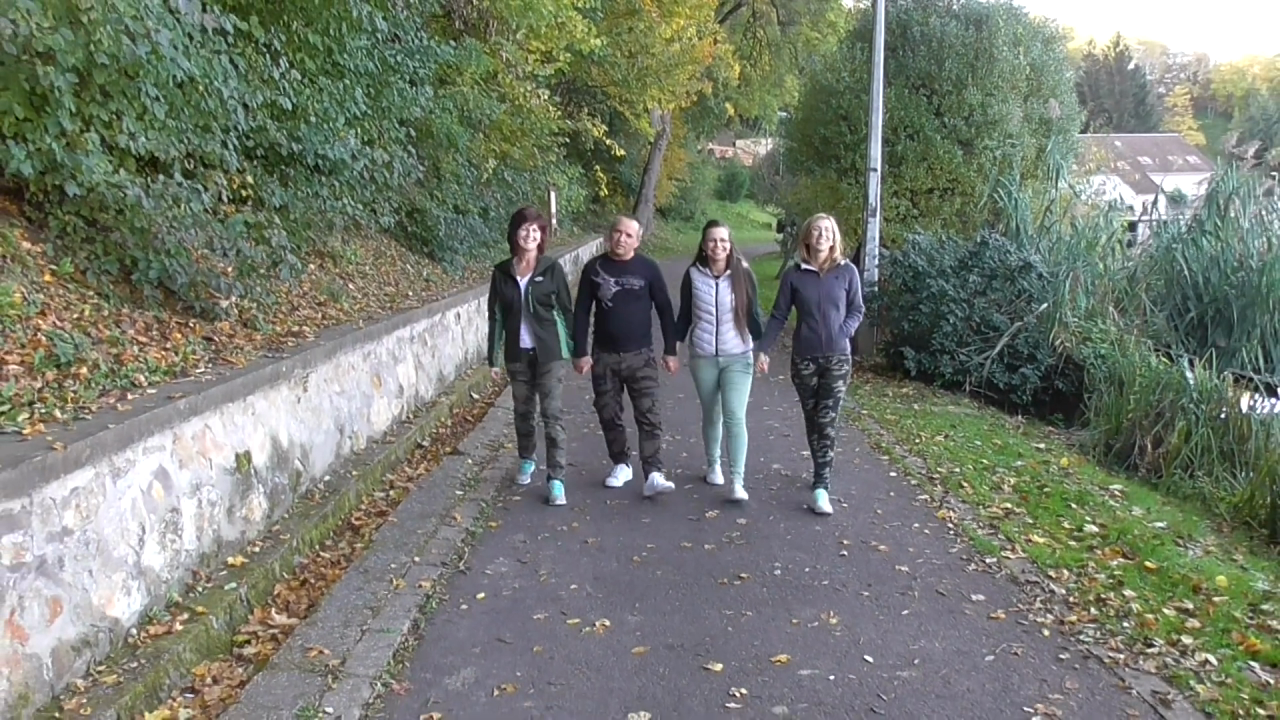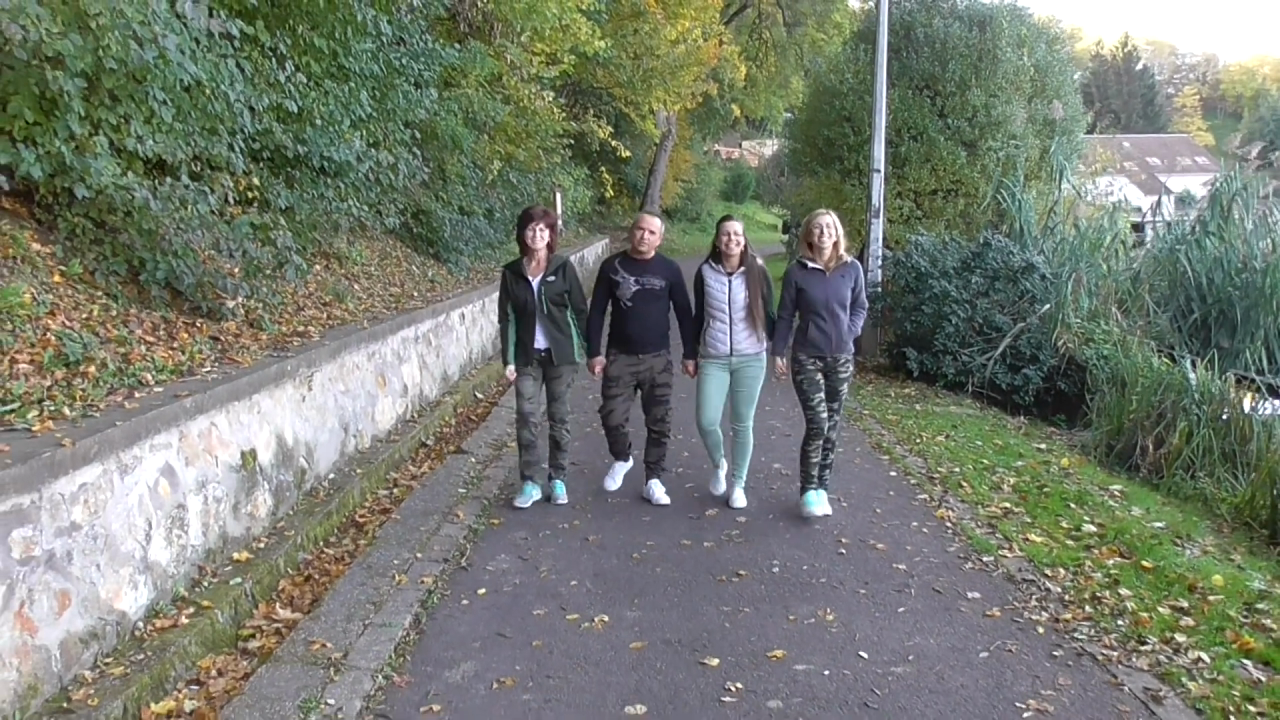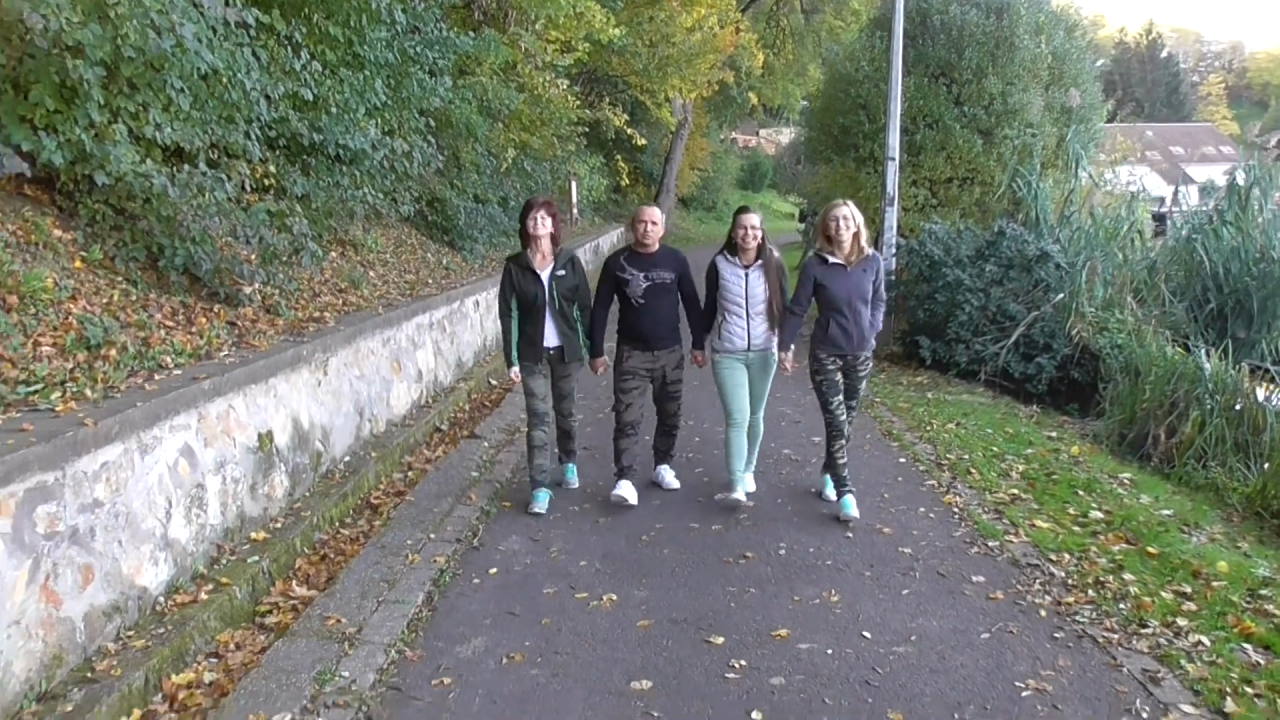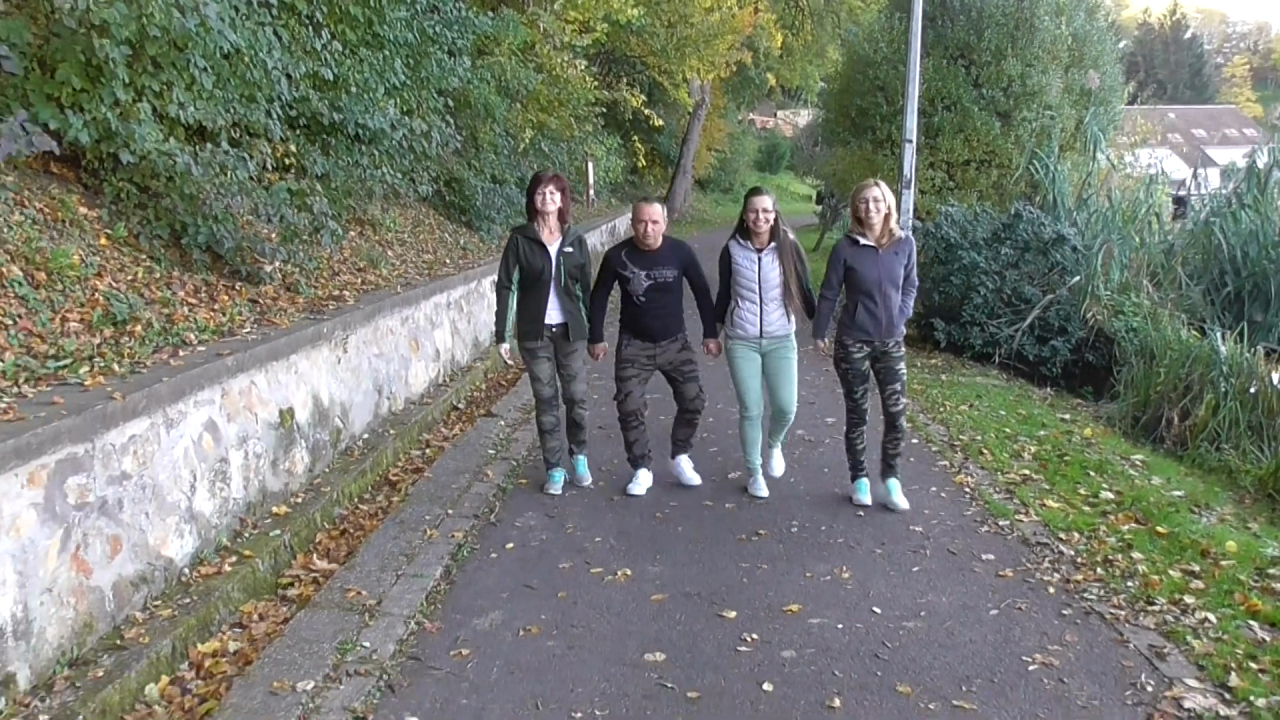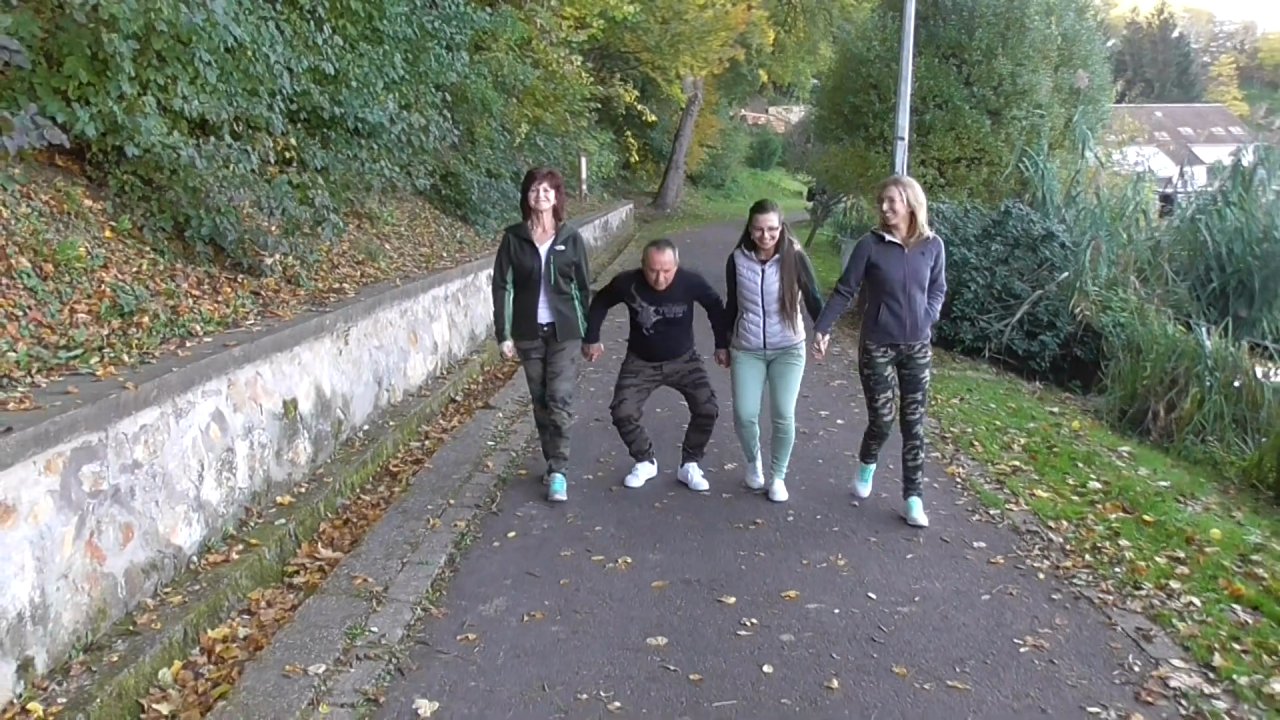
dt=0.4s
person 1, frame 1
left shoulder: (847, 271)
right shoulder: (793, 274)
left elbow: (857, 310)
right elbow: (779, 315)
left wrist: (842, 333)
right wrist: (763, 350)
left hip: (837, 357)
right hip: (803, 357)
left knee: (827, 423)
right knee: (812, 419)
left ankle: (820, 489)
right ankle: (821, 471)
person 1, frame 2
left shoulder: (851, 269)
right shoulder: (796, 272)
left elbow: (860, 308)
right elbow: (785, 316)
left wrist: (848, 333)
right wrist: (778, 352)
left hip: (841, 357)
right hip: (806, 357)
left knee: (831, 427)
right knee: (817, 424)
left ankle: (821, 488)
right ankle: (808, 490)
person 1, frame 3
left shoulder: (872, 261)
right shoulder: (814, 266)
left elbow: (879, 301)
right elbow: (797, 309)
left wrist: (871, 330)
right wrist: (785, 346)
left hip: (861, 355)
right hip: (825, 355)
left knee: (845, 423)
right knee: (837, 425)
left ankle: (829, 473)
right ankle: (845, 493)
person 1, frame 4
left shoulder: (905, 244)
right shoulder: (845, 248)
right elbow: (829, 294)
left wrist: (902, 316)
right wrist: (819, 332)
left hip: (891, 341)
right hip: (852, 341)
left knee: (896, 412)
right knee: (857, 413)
left ankle: (890, 478)
right ankle: (860, 478)
person 1, frame 5
left shoulder: (933, 245)
right shoulder: (870, 245)
left elbow: (938, 289)
right elbow: (845, 289)
left wrist: (928, 319)
right wrist: (822, 328)
left hip: (917, 346)
right hip: (877, 344)
left knee: (914, 423)
right knee: (881, 419)
left ankle: (912, 498)
right ankle: (867, 464)
person 2, frame 1
left shoulder: (552, 268)
right shoulder: (502, 272)
left elbow: (566, 310)
right elbow: (495, 316)
left wrist: (576, 351)
right wrist: (493, 357)
left hip: (550, 353)
right hip: (517, 354)
left knee: (552, 414)
right knee: (524, 412)
left ankle: (556, 480)
right ankle: (527, 459)
person 2, frame 2
left shoulder: (563, 268)
right shoulder: (511, 273)
left elbow: (580, 310)
right elbow: (506, 318)
left wrist: (589, 352)
right wrist: (508, 359)
left hip: (560, 355)
right hip: (527, 356)
left knee: (558, 418)
right knee: (526, 417)
left ankle: (557, 479)
right ankle: (530, 483)
person 2, frame 3
left shoulder: (569, 261)
right shoulder: (515, 266)
left elbow: (585, 306)
right elbow: (507, 314)
right wrist: (511, 359)
left hip: (566, 351)
right hip: (532, 354)
left knee: (565, 411)
right knee: (538, 417)
left ankle: (568, 462)
right ankle: (539, 489)
person 2, frame 4
left shoulder: (575, 240)
right shoulder: (520, 239)
left elbow: (585, 288)
right elbow: (505, 287)
right wrist: (502, 334)
left hip: (570, 331)
right hip: (534, 333)
left knee: (576, 396)
right knee: (546, 401)
left ankle: (578, 454)
right ankle: (555, 469)
person 2, frame 5
left shoulder: (571, 238)
right shoulder: (513, 238)
left elbow: (583, 287)
right elbow: (501, 286)
left wrist: (589, 332)
right wrist: (503, 333)
left hip: (564, 331)
right hip: (528, 332)
left knee: (560, 400)
right knee: (541, 401)
left ankle: (558, 473)
right ankle: (552, 462)
person 3, frame 1
left shoulder: (743, 274)
right shoulder: (693, 275)
left elbow: (753, 314)
right elbow: (685, 315)
left hip: (738, 358)
right hip: (702, 358)
left knee: (735, 416)
right knee: (711, 415)
left ankle: (737, 482)
right ankle: (713, 464)
person 3, frame 2
left shoulder: (757, 272)
right shoulder: (705, 272)
left elbow: (769, 314)
right elbow: (699, 315)
left hip: (750, 359)
right hip: (713, 359)
left knee: (742, 425)
right knee: (706, 422)
left ankle: (738, 485)
right ankle: (719, 465)
person 3, frame 3
left shoulder: (774, 265)
right shoulder: (719, 265)
left elbow: (784, 307)
right elbow: (710, 307)
left hip: (763, 352)
right hip: (727, 354)
left knee: (754, 416)
right knee: (737, 418)
left ankle: (748, 470)
right ankle: (736, 487)
person 3, frame 4
left shoulder: (789, 247)
right shoulder: (732, 250)
left elbow: (805, 291)
right elbow: (724, 294)
left hip: (781, 340)
right hip: (741, 341)
left knee: (786, 407)
right knee: (750, 410)
left ankle: (773, 445)
right ankle: (754, 473)
person 3, frame 5
left shoulder: (795, 258)
right shoulder: (737, 259)
left elbow: (813, 300)
left hip: (788, 350)
right hip: (747, 350)
left knee: (783, 416)
right knee: (744, 416)
left ankle: (777, 476)
right ankle: (753, 461)
person 4, frame 1
left shoulder: (648, 269)
right shoulder: (593, 268)
left elbow: (665, 310)
right elbow: (581, 312)
left wrist: (670, 351)
right wrist: (581, 352)
left hip: (640, 355)
right hip: (604, 356)
left knee: (649, 416)
right knee: (609, 415)
left ankle: (653, 476)
right ankle: (621, 464)
person 4, frame 2
left shoulder: (669, 269)
right shoulder: (612, 266)
left elbow: (684, 313)
right elbow: (597, 311)
left wrist: (690, 354)
right wrist: (594, 352)
left hip: (658, 359)
right hip: (619, 357)
left knee: (659, 423)
right knee: (612, 418)
left ankle: (653, 481)
right ankle: (621, 459)
person 4, frame 3
left shoulder: (676, 260)
right shoulder: (616, 263)
left elbow: (692, 303)
right elbow: (600, 308)
left wrist: (698, 344)
right wrist: (597, 352)
left hip: (670, 352)
right hip: (631, 353)
left knee: (670, 415)
right knee: (627, 419)
left ankle: (662, 465)
right ankle: (625, 482)
person 4, frame 4
left shoulder: (680, 251)
right shoulder: (617, 256)
left elbow: (701, 291)
right elbow: (599, 295)
left wrist: (710, 333)
right wrist: (596, 337)
left hip: (674, 342)
right hip: (633, 344)
left knee: (693, 399)
right knee: (630, 408)
left ankle: (680, 455)
right ankle: (642, 470)
person 4, frame 5
left shoulder: (691, 282)
right shoulder: (626, 283)
left elbow: (715, 307)
right elbow: (600, 303)
left wrist: (722, 345)
right wrist: (592, 338)
left hip: (682, 359)
right hip: (641, 361)
left knee: (707, 408)
right knee: (623, 412)
left ankle: (689, 465)
right ankle: (645, 461)
